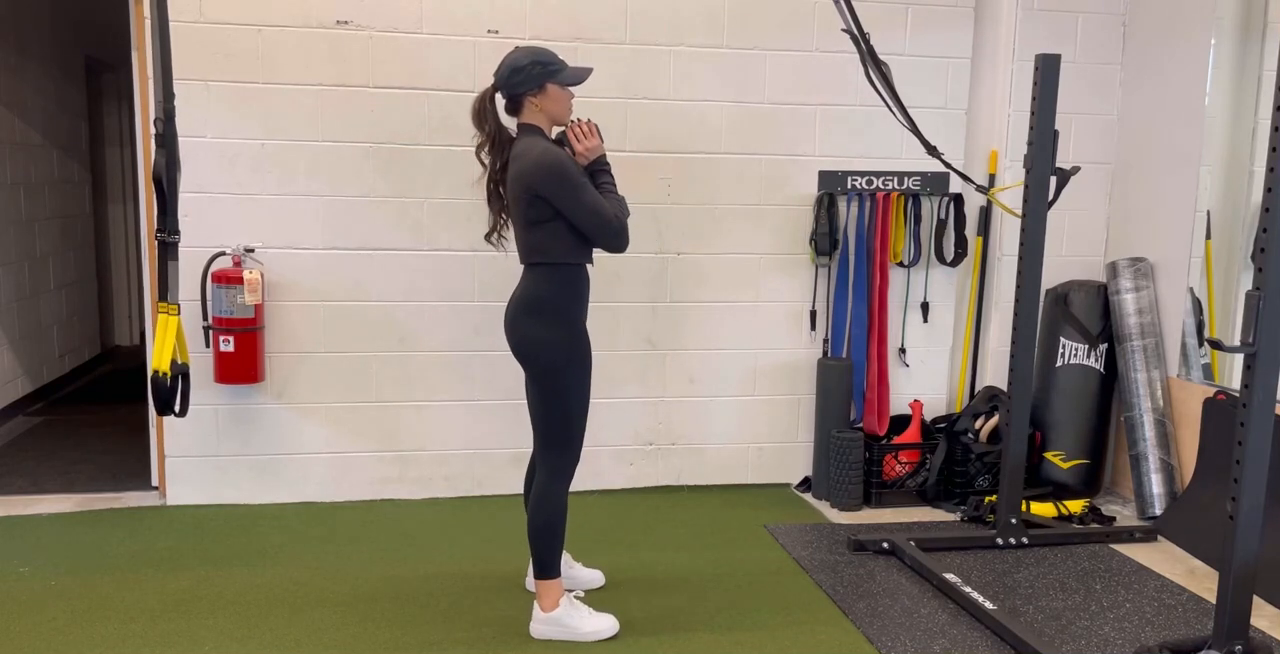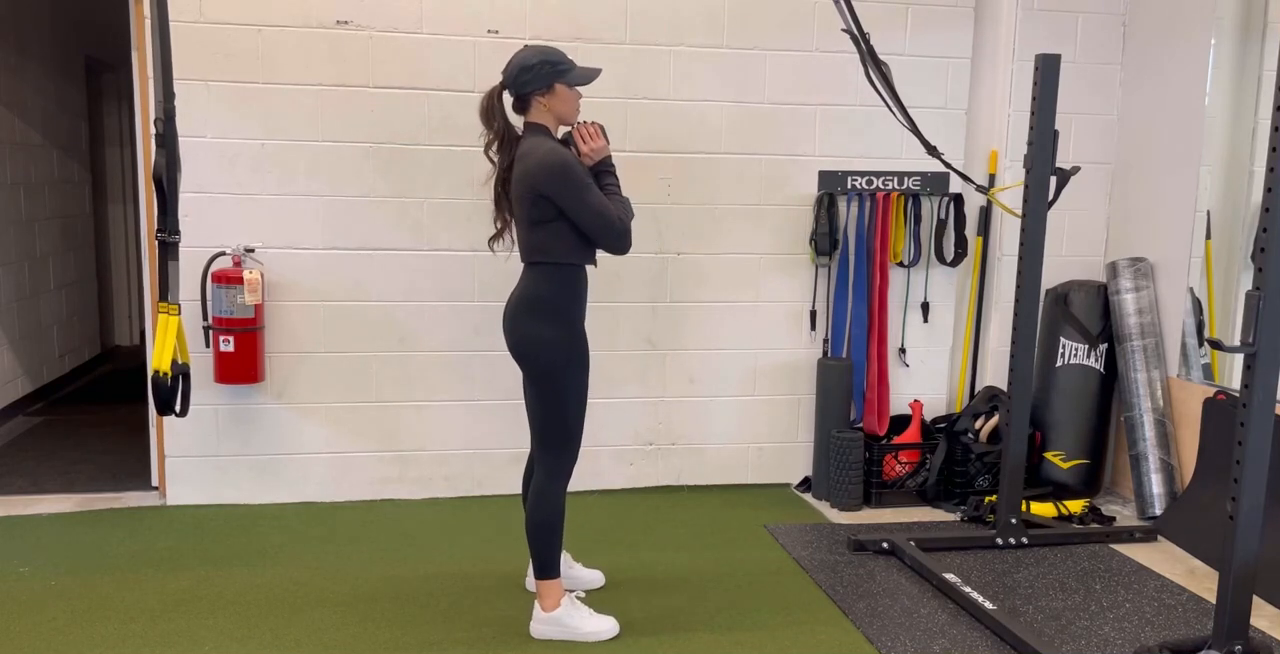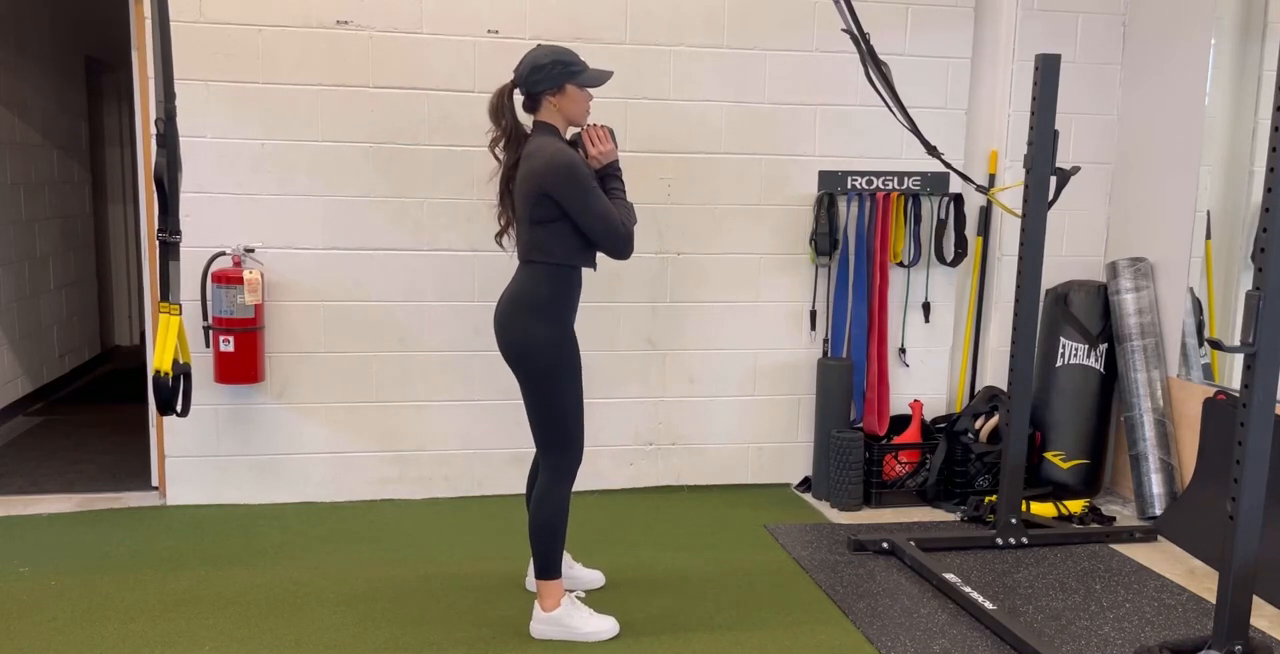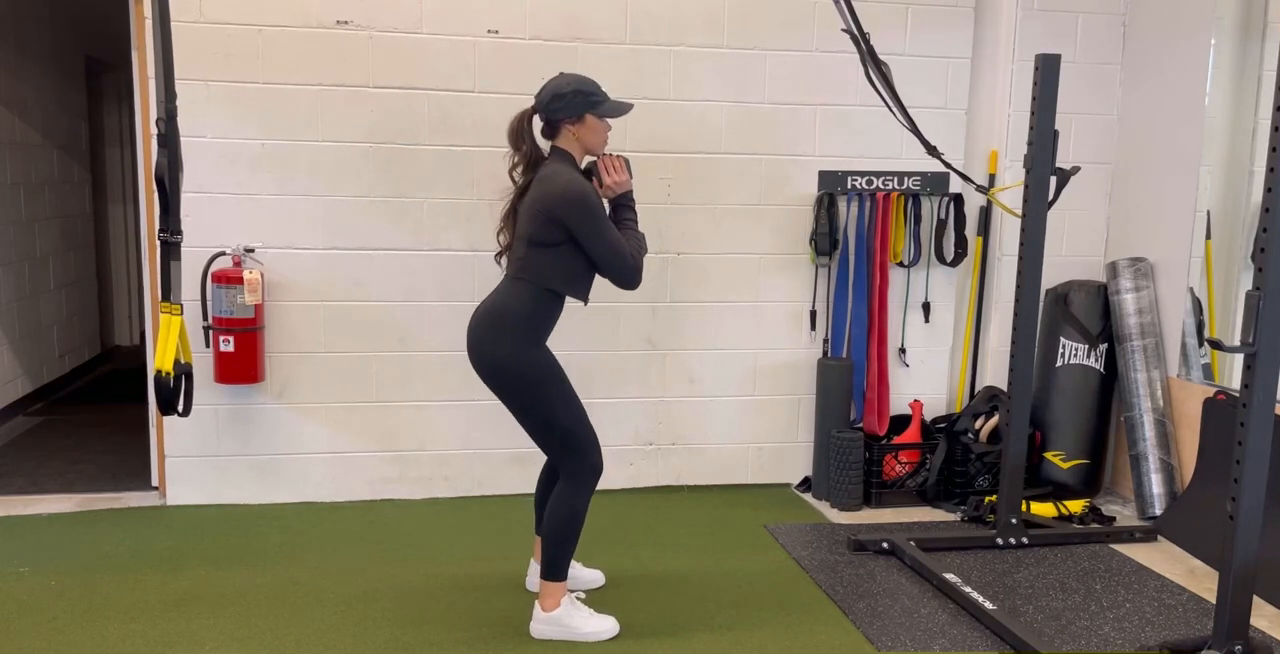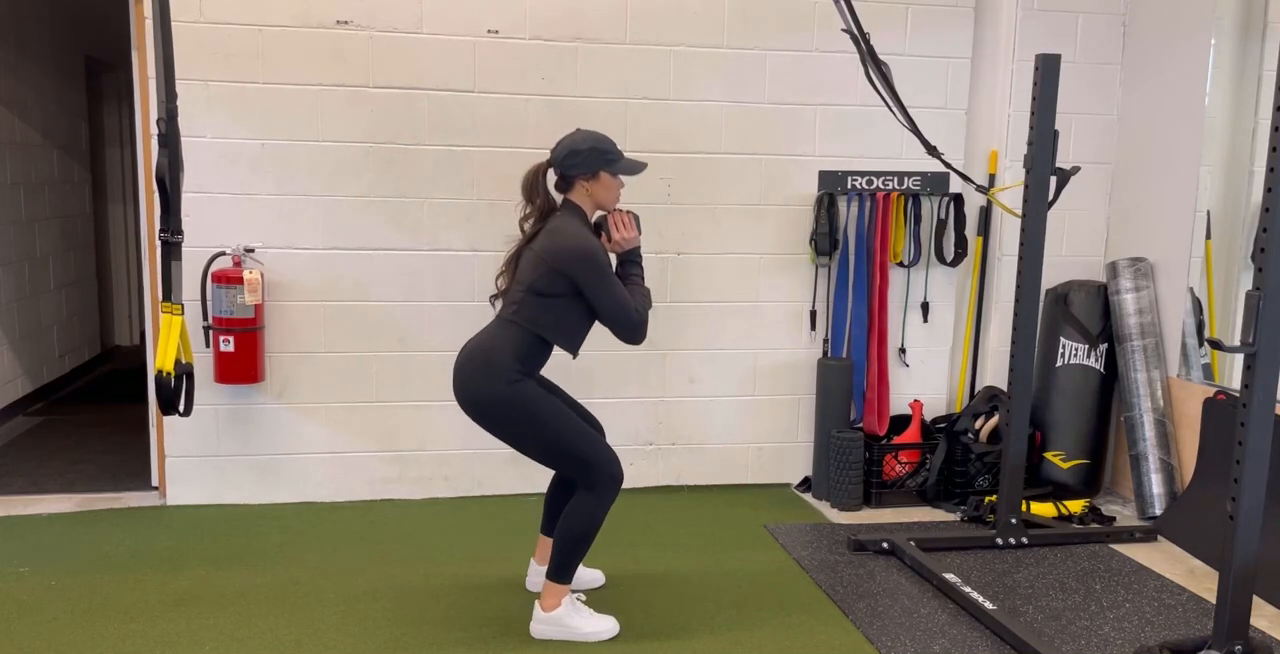
dt=0.3s
person 1, frame 1
left shoulder: (528, 154)
right shoulder: (545, 160)
left elbow: (582, 216)
right elbow: (614, 232)
left wrist: (584, 166)
right wrist: (596, 165)
left hip: (542, 310)
right hip: (552, 318)
left knee: (551, 449)
right knee: (559, 456)
left ankle: (548, 564)
right ankle: (551, 607)
person 1, frame 2
left shoulder: (533, 152)
right shoulder: (550, 159)
left elbow: (581, 216)
right elbow: (617, 235)
left wrist: (588, 167)
right wrist: (602, 166)
left hip: (541, 312)
right hip: (551, 319)
left knee: (550, 450)
right knee: (556, 457)
left ankle: (547, 563)
right ankle: (550, 607)
person 1, frame 3
left shoulder: (540, 152)
right shoulder: (557, 160)
left elbow: (584, 223)
right elbow: (618, 242)
left wrist: (595, 172)
right wrist: (608, 172)
left hip: (531, 314)
right hip: (538, 321)
left knee: (556, 447)
right knee: (562, 455)
left ankle: (548, 563)
right ankle: (550, 607)
person 1, frame 4
left shoulder: (552, 176)
right shoulder: (569, 189)
left elbow: (593, 250)
right elbow: (627, 272)
left wrist: (606, 200)
right wrist: (622, 202)
left hip: (507, 332)
right hip: (510, 340)
left knee: (568, 449)
right knee: (582, 460)
left ankle: (545, 562)
right ankle: (552, 607)
person 1, frame 5
left shoulder: (561, 230)
right shoulder: (577, 244)
left elbow: (605, 304)
right elbow: (632, 327)
left wrist: (612, 256)
right wrist: (629, 257)
left hip: (494, 368)
right hip: (494, 380)
left knee: (586, 442)
right knee: (602, 471)
left ankle: (546, 562)
right ankle: (553, 608)
